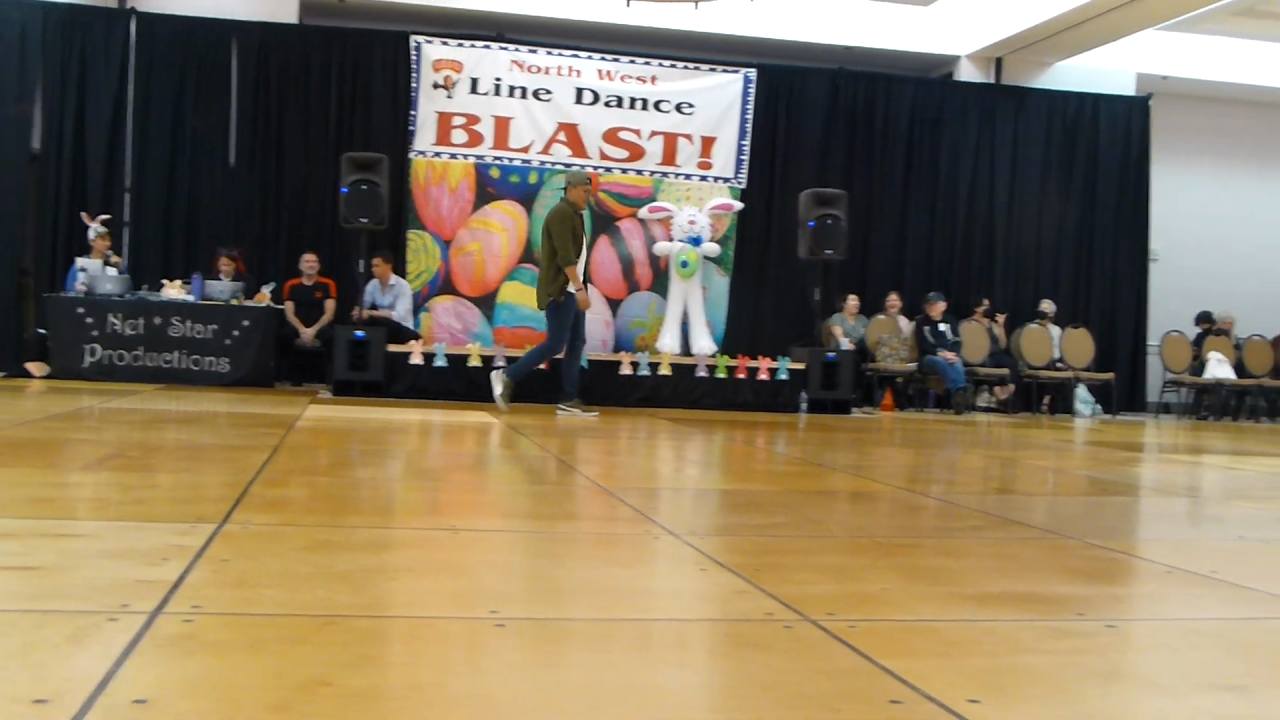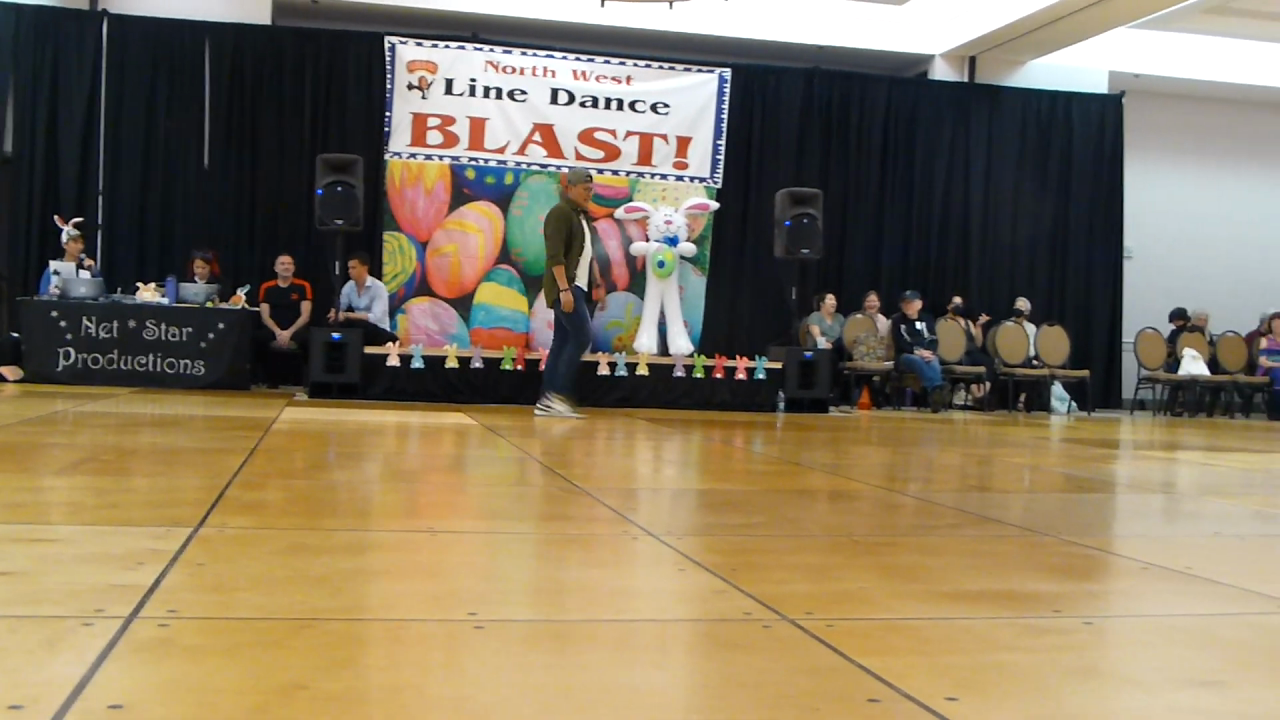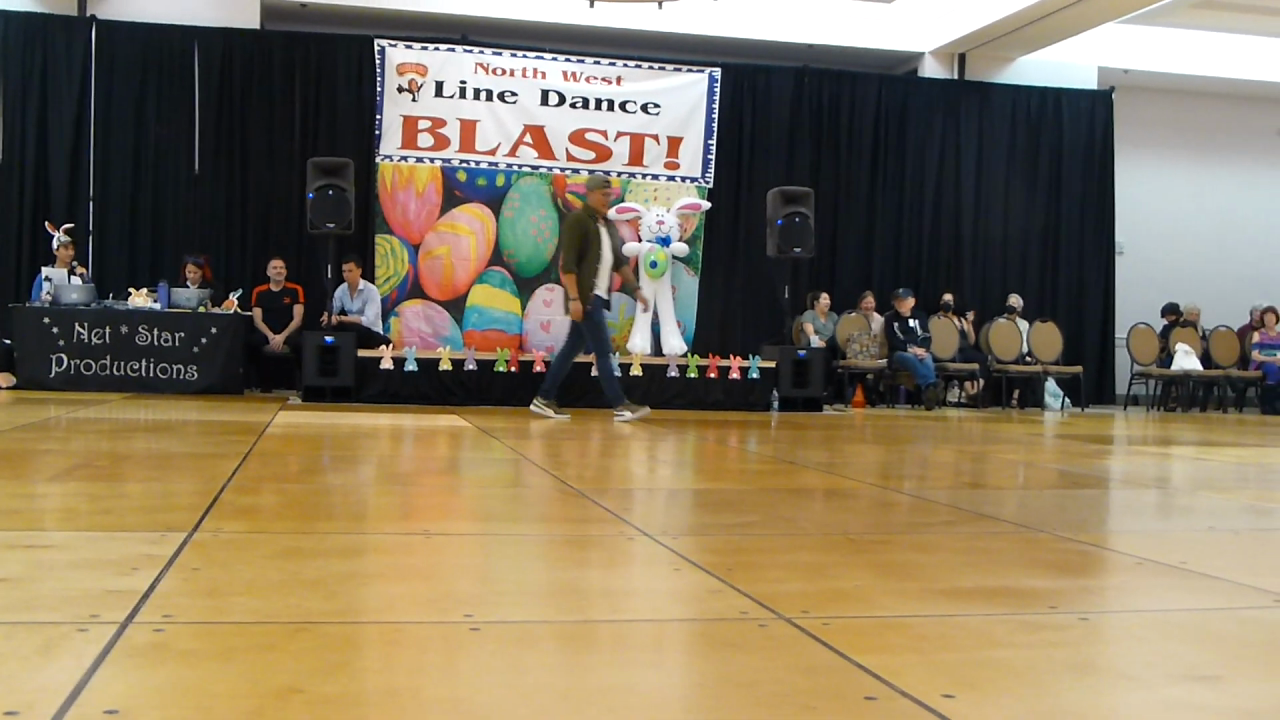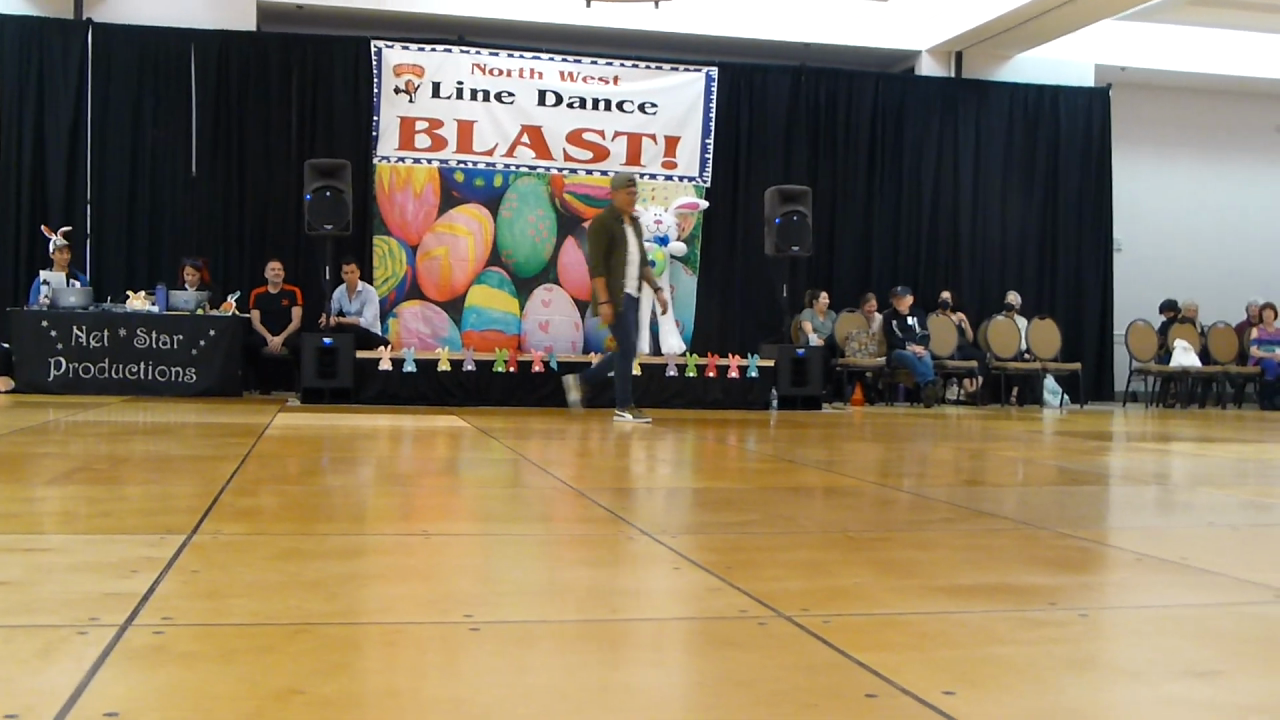
dt=0.2s
person 1, frame 1
left shoulder: (573, 215)
right shoulder: (561, 214)
right elbow: (565, 256)
right wrist: (580, 288)
left hip: (570, 291)
right hip: (559, 292)
left knee: (576, 344)
right knee: (555, 344)
left ankle: (568, 400)
right ankle: (506, 377)
person 1, frame 2
left shoulder: (581, 216)
right shoulder: (559, 214)
left elbow: (585, 255)
right elbow: (555, 255)
right wrist: (564, 290)
left hip: (578, 288)
right hip: (566, 289)
left knee: (562, 343)
right knee: (582, 338)
left ankle: (547, 400)
right ankle: (557, 392)
person 1, frame 3
left shoulder: (606, 223)
right shoulder: (576, 221)
left elbow: (618, 259)
right elbow: (567, 264)
left wrist: (636, 289)
right wrist: (574, 298)
left hip: (597, 296)
right hip: (584, 297)
left knee: (572, 348)
right knee: (602, 349)
left ankle: (544, 399)
right ankle: (619, 405)
person 1, frame 4
left shoulder: (633, 222)
right shoulder: (603, 222)
left elbow: (642, 261)
right elbow: (596, 267)
left wrist: (657, 290)
right wrist: (603, 301)
left hip: (629, 296)
right hip: (614, 297)
left knee: (625, 351)
right knee: (627, 350)
left ankle: (579, 381)
right ankle: (624, 407)
